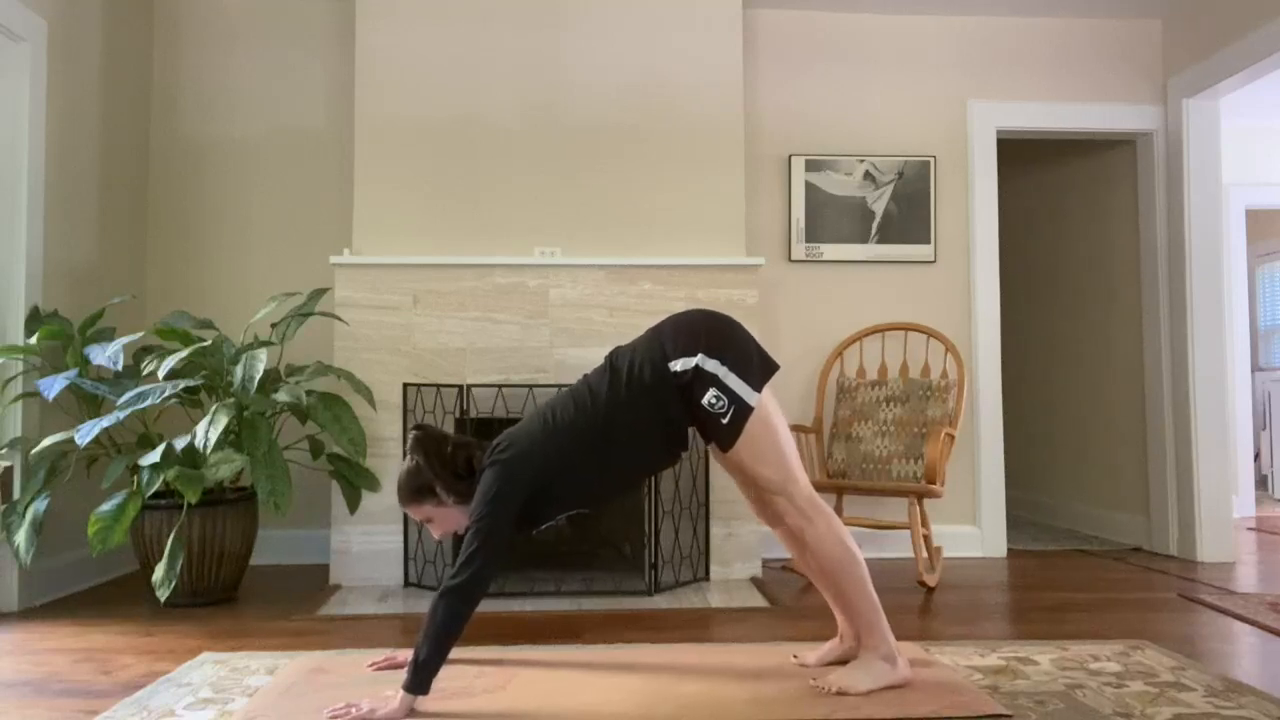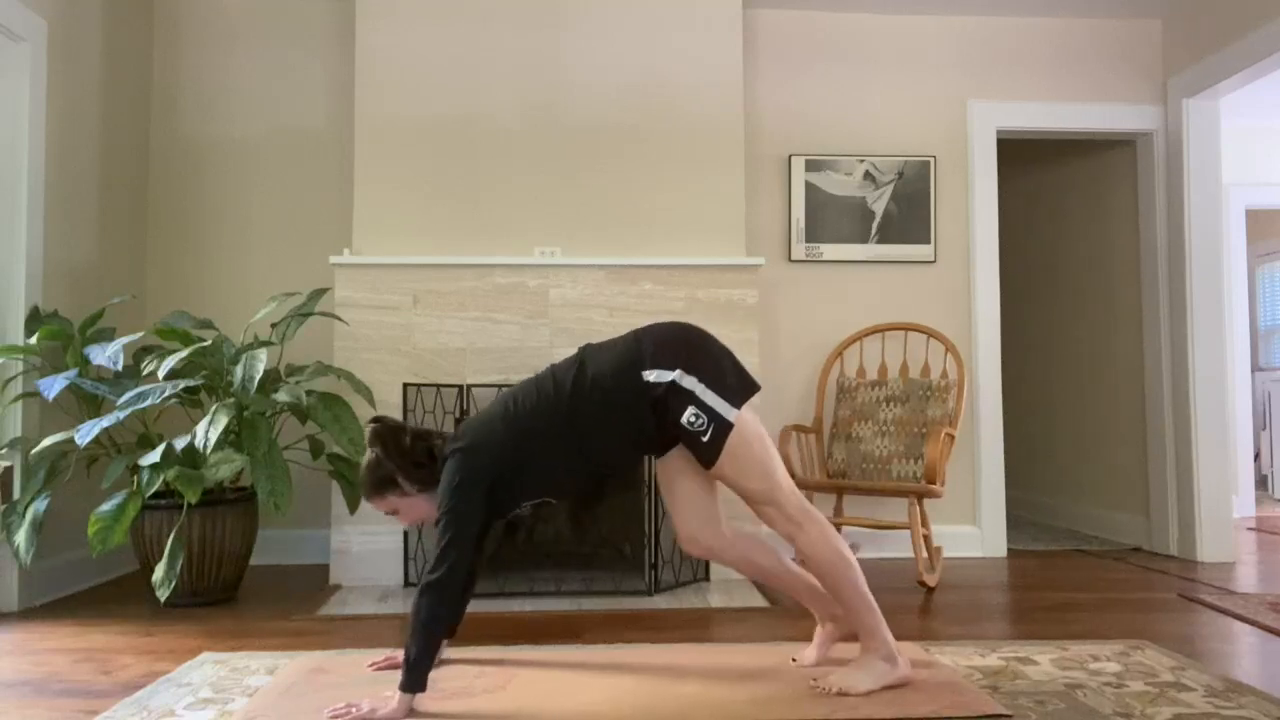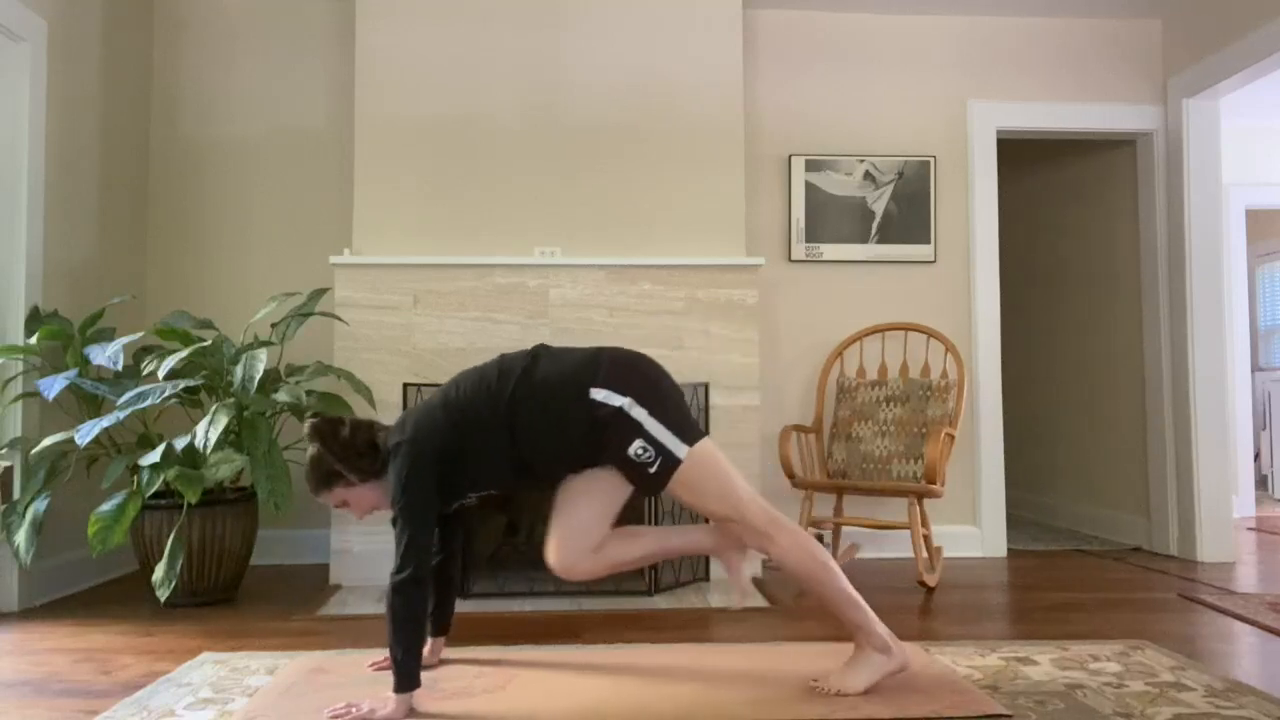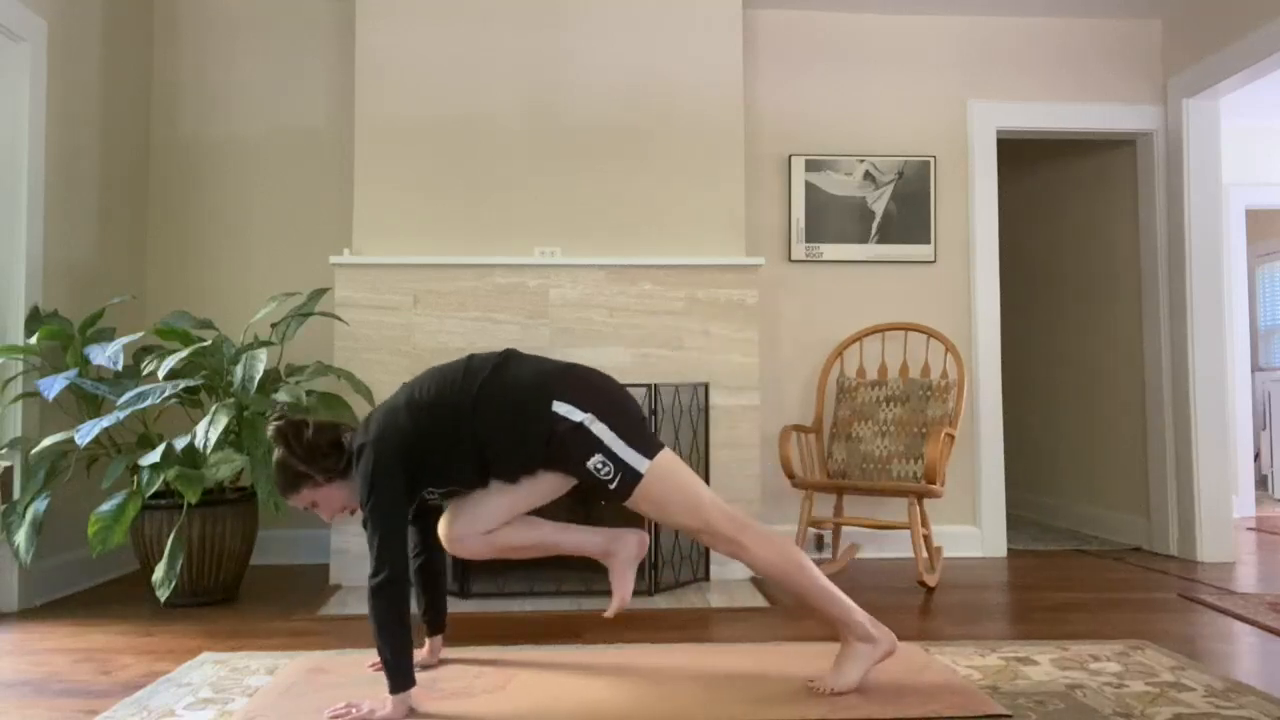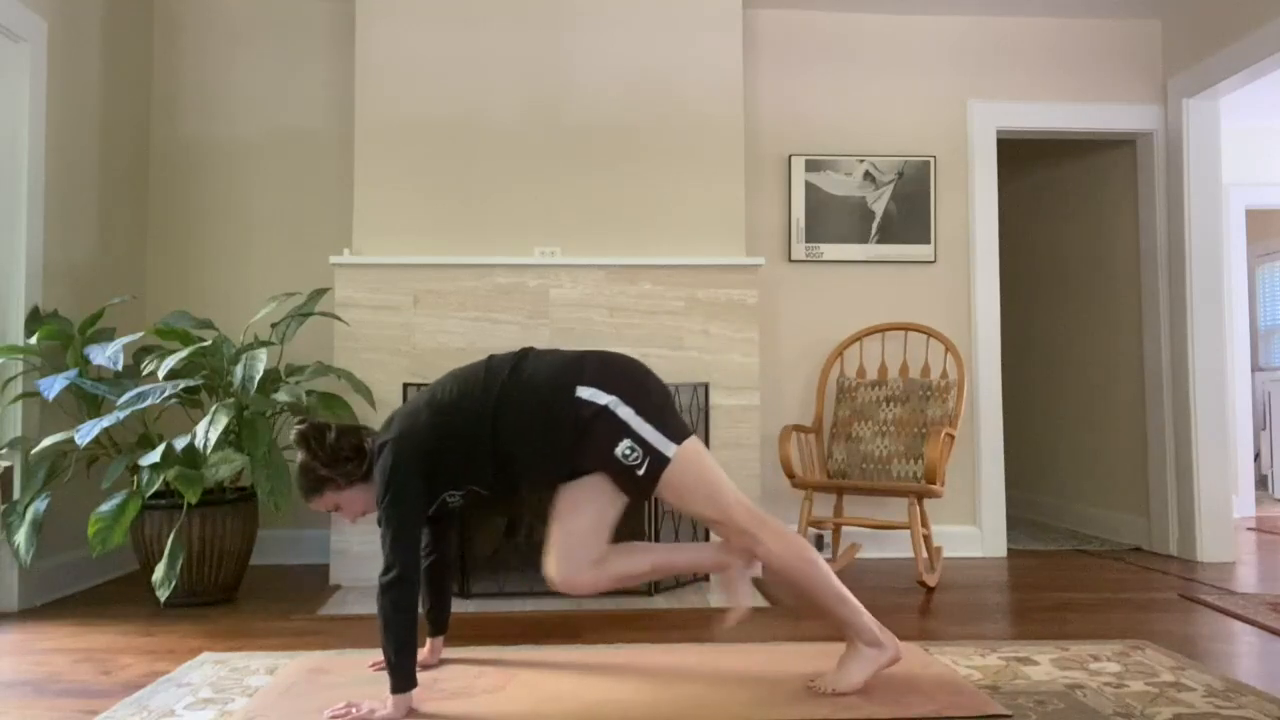
dt=0.3s
person 1, frame 1
left shoulder: (504, 477)
right shoulder: (500, 474)
left elbow: (465, 582)
right elbow: (469, 579)
right wrist: (428, 650)
left hip: (695, 361)
right hip: (687, 368)
left knee: (794, 503)
right knee: (775, 510)
left ankle: (883, 654)
right ankle: (852, 634)
person 1, frame 2
left shoulder: (465, 464)
right shoulder: (473, 464)
left elbow: (441, 574)
right elbow: (463, 557)
right wrist: (434, 642)
left hip: (669, 372)
right hip: (652, 391)
left knee: (781, 507)
right knee: (698, 537)
left ankle: (883, 652)
right ankle: (831, 612)
person 1, frame 3
left shoulder: (408, 457)
right shoulder: (423, 453)
left elbow: (410, 572)
right elbow: (443, 545)
right wrist: (433, 642)
left hip: (610, 397)
right hip: (598, 411)
left knee: (748, 518)
right knee: (569, 558)
left ankle: (878, 645)
right ankle: (712, 539)
person 1, frame 4
left shoulder: (375, 456)
right shoulder: (394, 448)
left elbow: (387, 574)
right elbow: (424, 540)
right wrist: (433, 639)
left hip: (570, 412)
right hip: (555, 423)
left knee: (719, 525)
right knee: (460, 530)
left ankle: (863, 634)
right ankle: (611, 545)
person 1, frame 5
left shoulder: (395, 459)
right shoulder: (416, 454)
left elbow: (399, 575)
right elbow: (435, 542)
right wrist: (435, 639)
left hip: (597, 398)
right hip: (582, 413)
left knee: (738, 519)
right knee: (572, 574)
left ankle: (870, 638)
right ankle: (725, 559)
